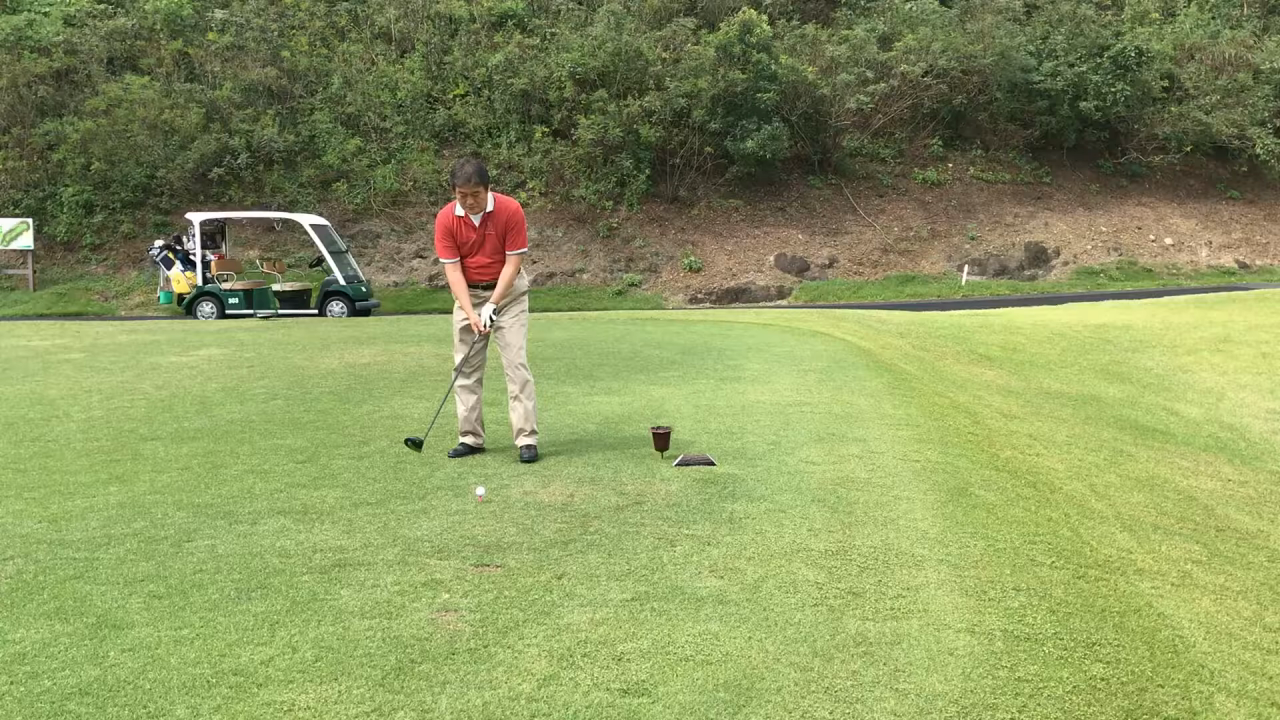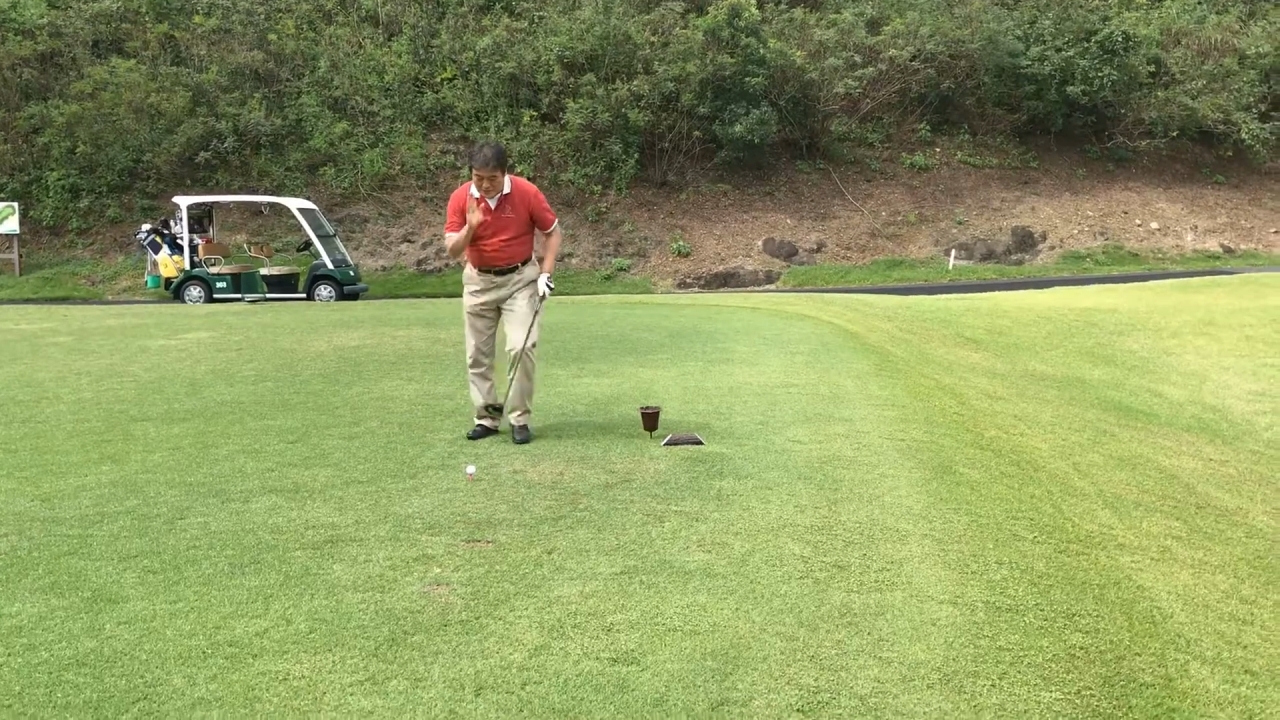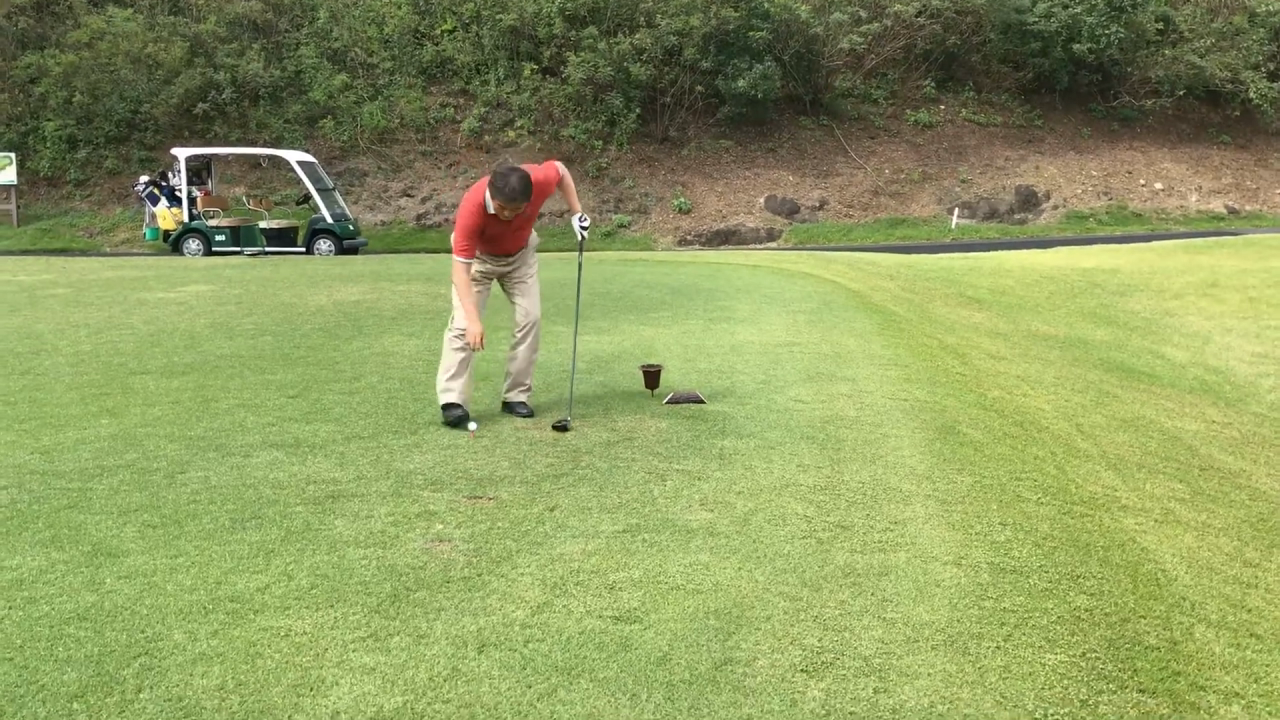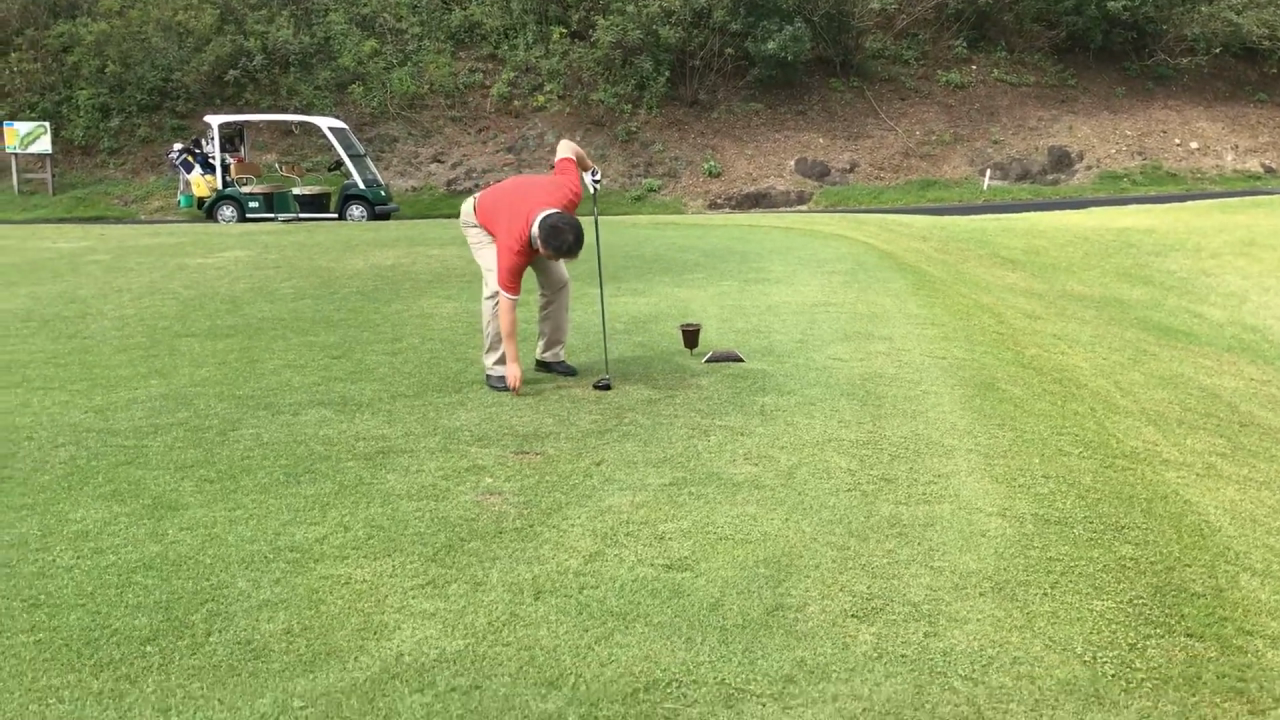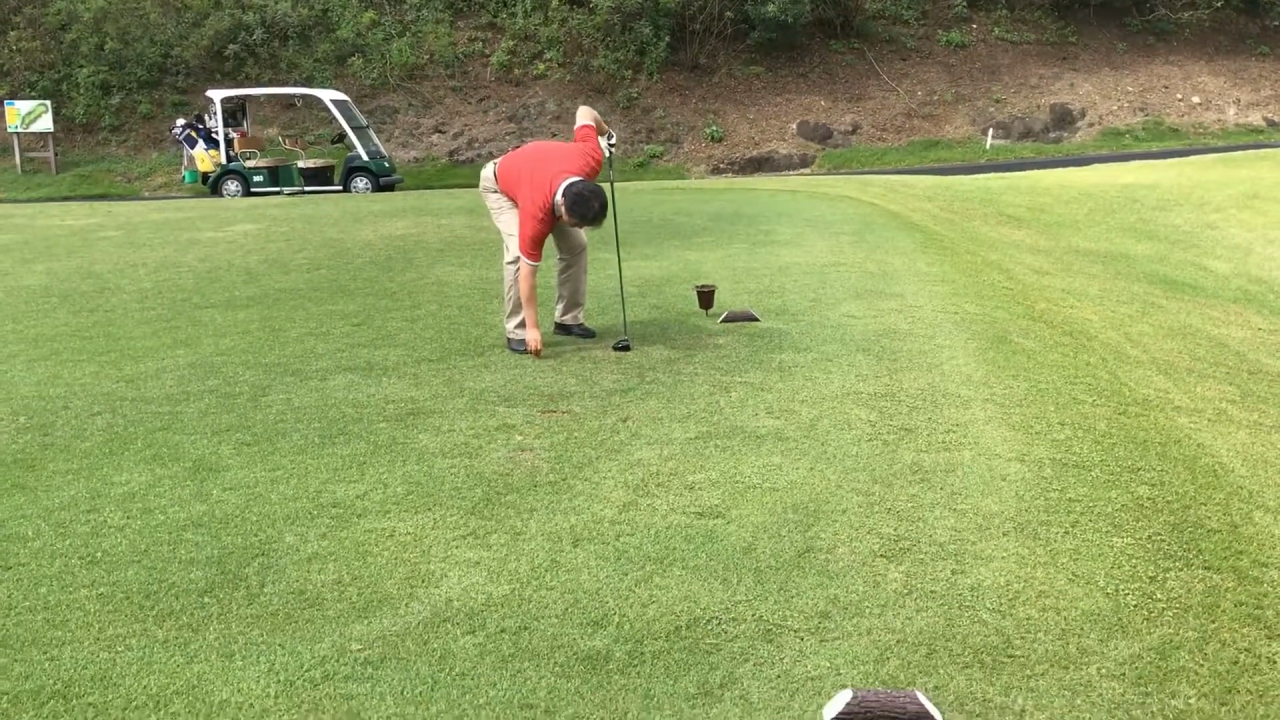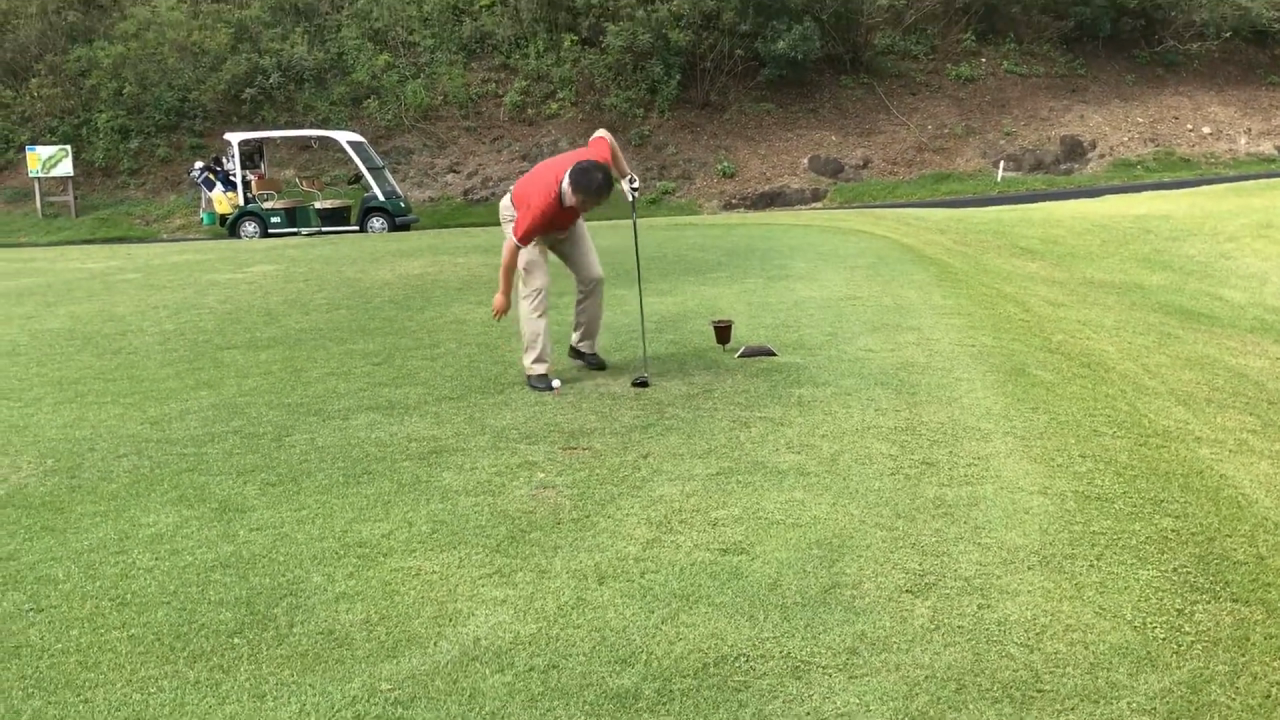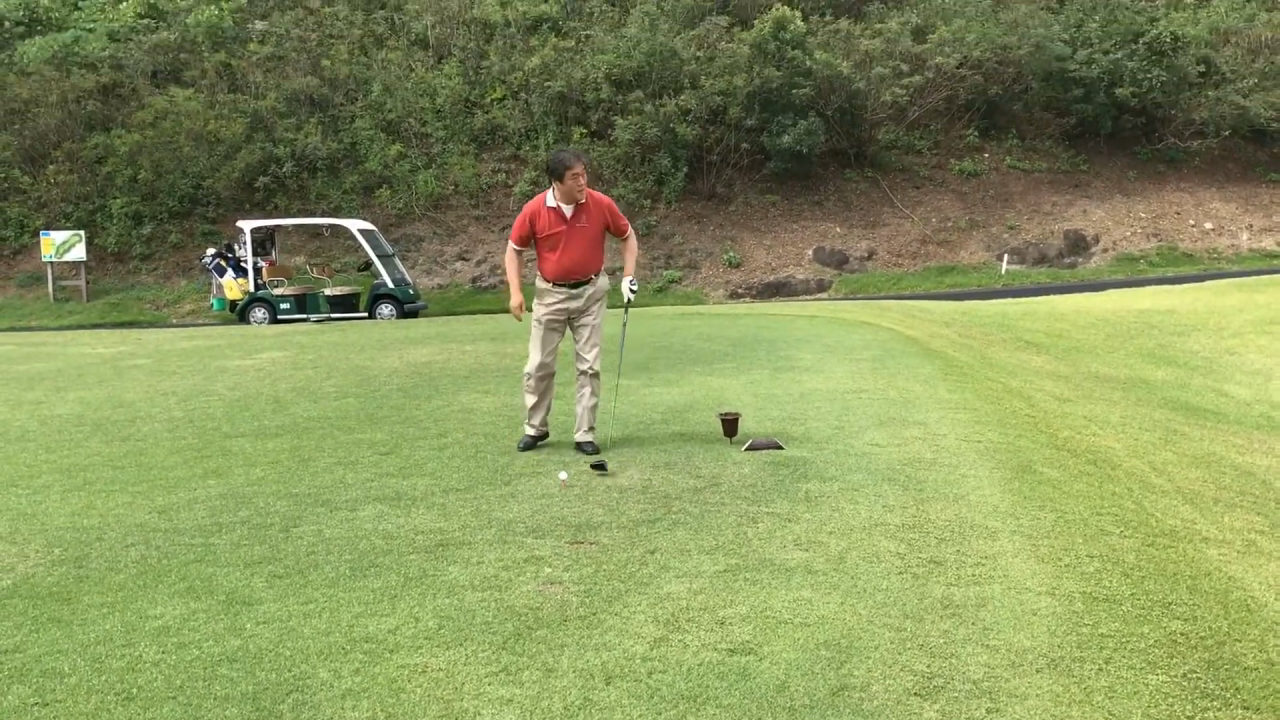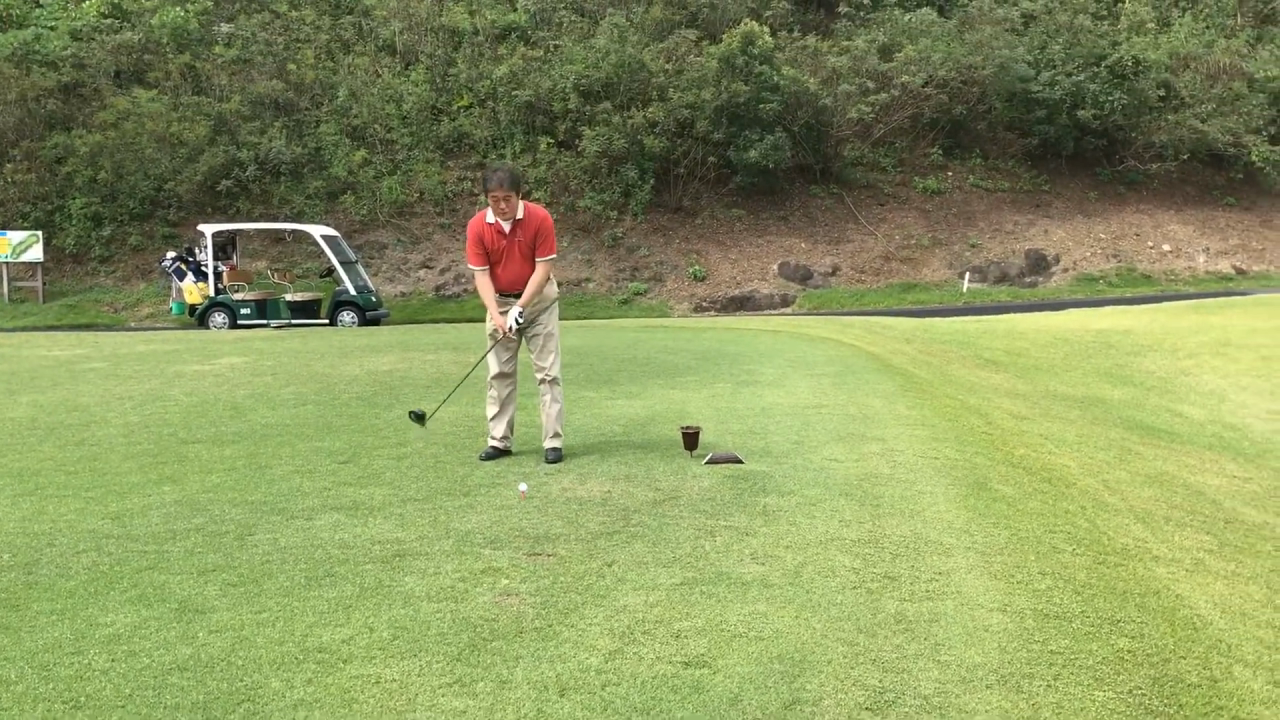
dt=0.7s
person 1, frame 1
left shoulder: (510, 210)
right shoulder: (445, 219)
left elbow: (513, 262)
right elbow: (453, 269)
left wrist: (492, 304)
right wrist: (470, 312)
left hip: (508, 292)
right hip: (468, 294)
left knee: (515, 363)
right knee: (466, 367)
left ankle: (527, 438)
right ankle: (471, 437)
person 1, frame 2
left shoulder: (527, 193)
right shoulder: (460, 199)
left elbow: (553, 232)
right elbow: (452, 249)
left wrist: (545, 273)
right wrist: (469, 228)
left hip: (521, 278)
right hip: (479, 281)
left knee: (521, 345)
right knee: (478, 355)
left ankle: (519, 417)
right ankle: (486, 418)
person 1, frame 3
left shoulder: (538, 181)
right shoulder: (473, 207)
left elbow: (559, 167)
right elbow: (461, 267)
left wrist: (576, 212)
right wrist: (473, 319)
left hip: (519, 253)
right hip: (476, 255)
left knee: (529, 318)
right knee: (463, 323)
left ankle: (516, 396)
right ankle: (452, 401)
person 1, frame 4
left shoulder: (570, 193)
right shoulder: (515, 246)
left elbow: (566, 146)
right elbow: (507, 305)
left wrist: (590, 169)
right wrist: (513, 363)
left hip: (522, 208)
right hip: (479, 219)
left knee: (558, 281)
right knee: (496, 288)
left ankle: (550, 356)
right ankle: (496, 367)
person 1, frame 5
left shoulder: (592, 160)
right shoulder: (538, 213)
left elbow: (584, 112)
right elbow: (528, 271)
left wrist: (606, 133)
right wrist: (533, 328)
left hip: (541, 173)
right hip: (500, 185)
left knee: (576, 245)
right knee: (518, 253)
left ankle: (569, 319)
right ankle: (517, 331)
person 1, frame 6
left shoulder: (598, 165)
right shoulder: (542, 203)
left elbow: (602, 135)
right elbow: (512, 246)
left wrist: (625, 175)
right wrist: (503, 293)
left hip: (566, 217)
right hip: (520, 215)
left knee: (592, 277)
right knee: (536, 284)
left ankle: (583, 345)
right ankle: (536, 368)
person 1, frame 7
left shoulder: (602, 204)
right shoulder: (534, 210)
left elbow: (628, 237)
right elbow: (513, 250)
left wrist: (628, 276)
right wrist: (515, 292)
left hip: (591, 292)
right hip: (549, 294)
left knee: (589, 365)
right knee: (538, 365)
left ankle: (585, 434)
right ankle: (535, 428)
person 1, frame 8
left shoulder: (540, 218)
right shoulder: (477, 226)
left elbow: (543, 269)
right elbow: (482, 275)
left wrist: (520, 307)
right wrist: (496, 314)
left hip: (539, 301)
right hip: (501, 302)
left knee: (548, 371)
right knee: (500, 373)
left ankle: (553, 441)
right ankle: (499, 440)
